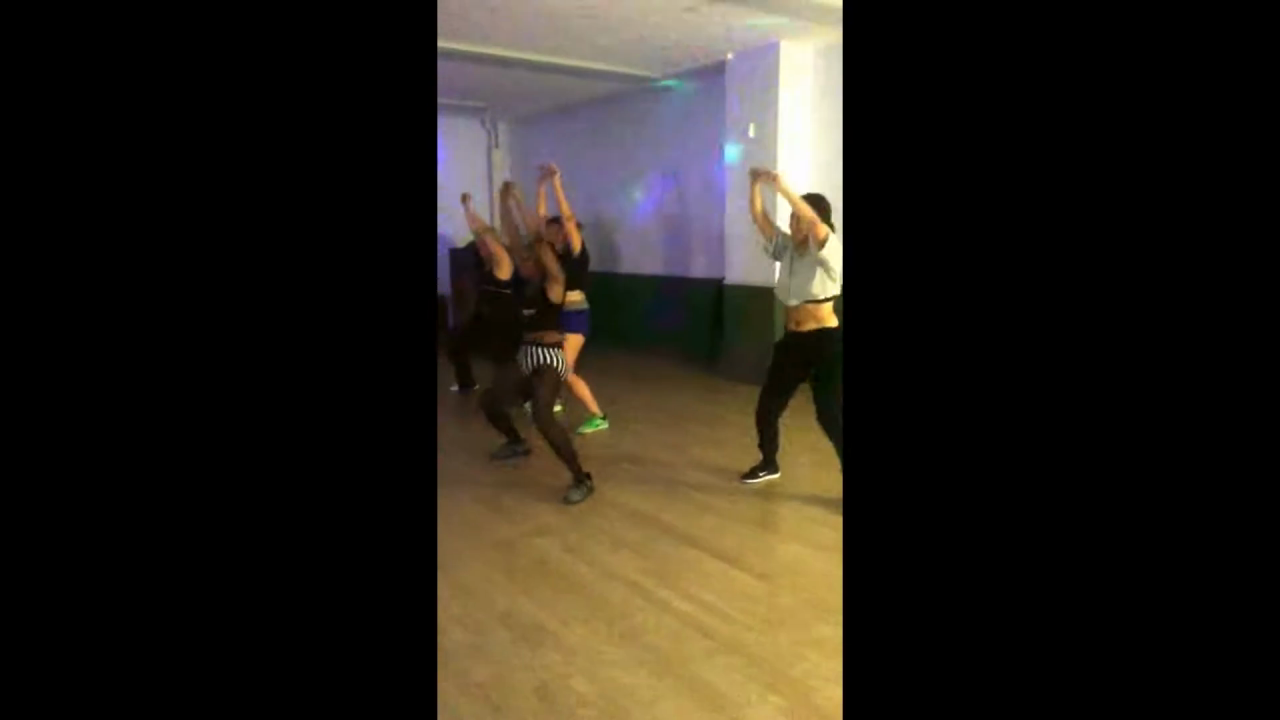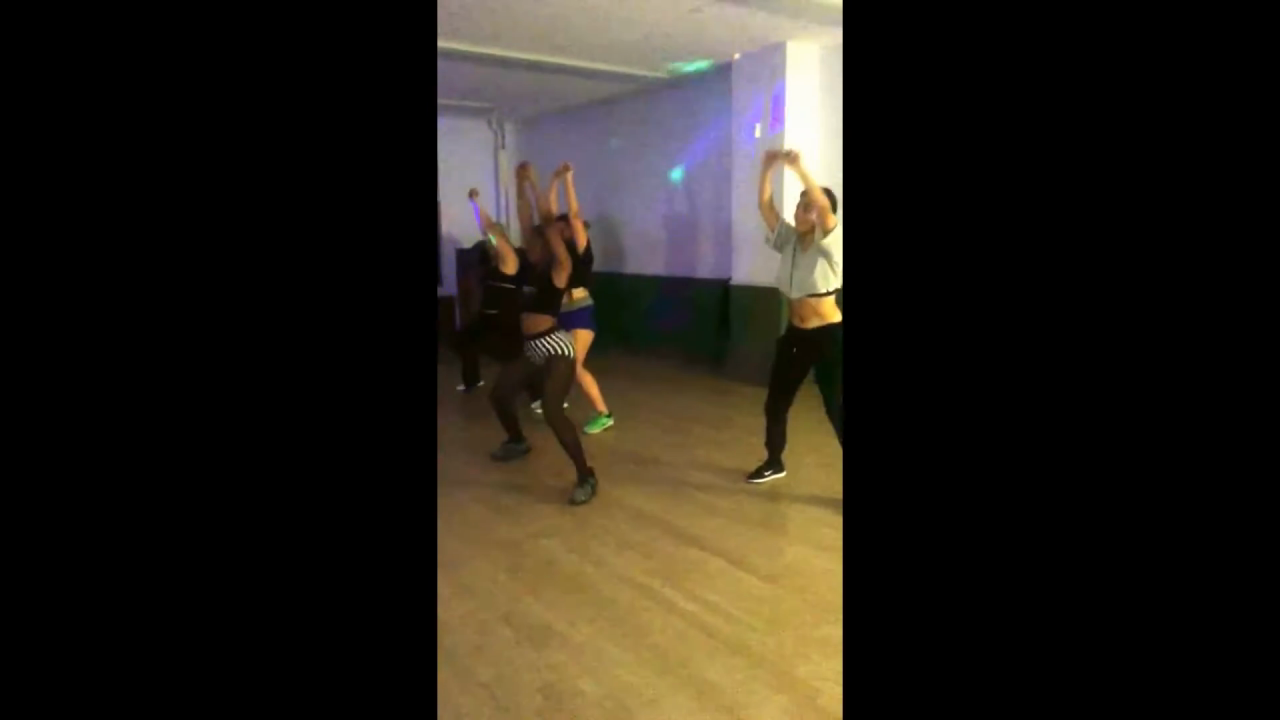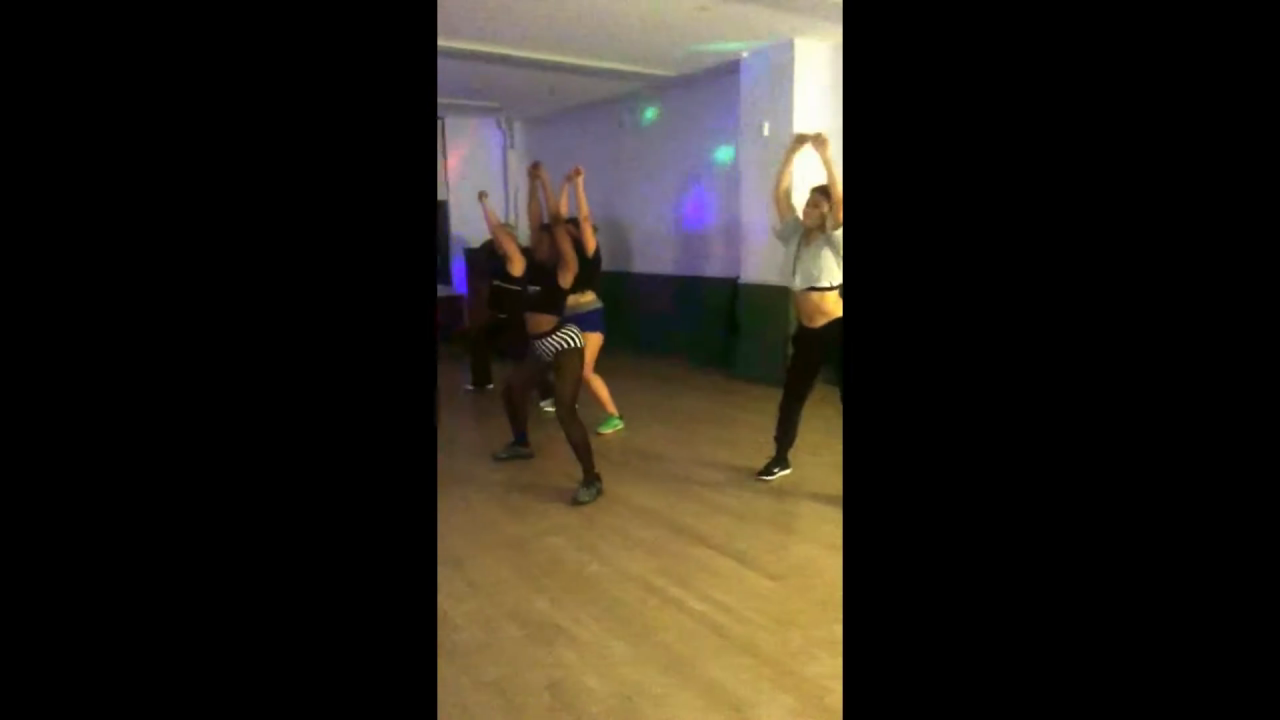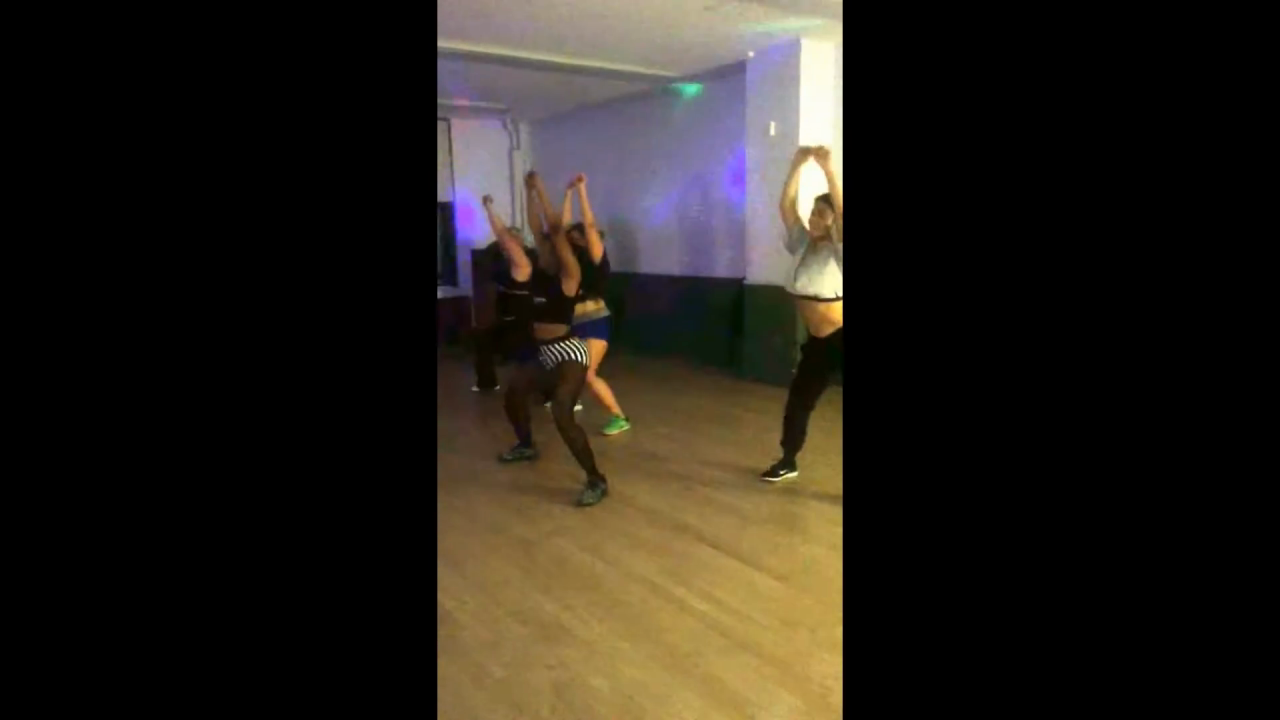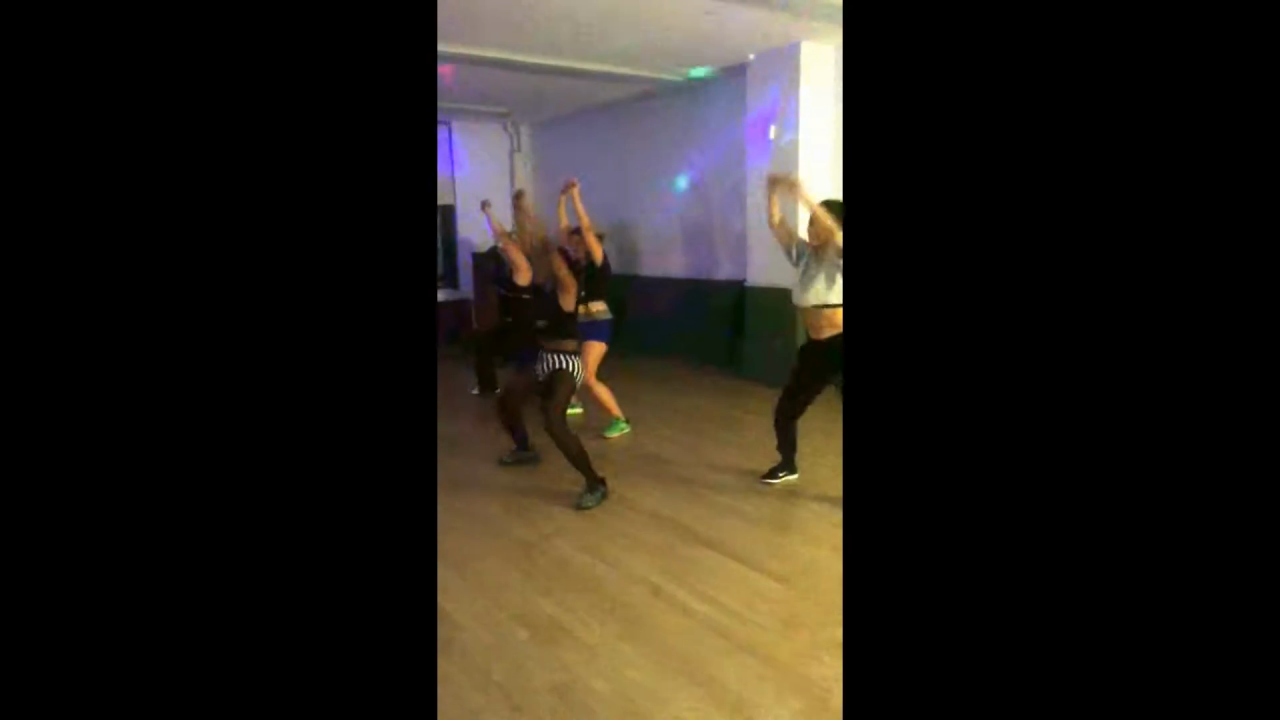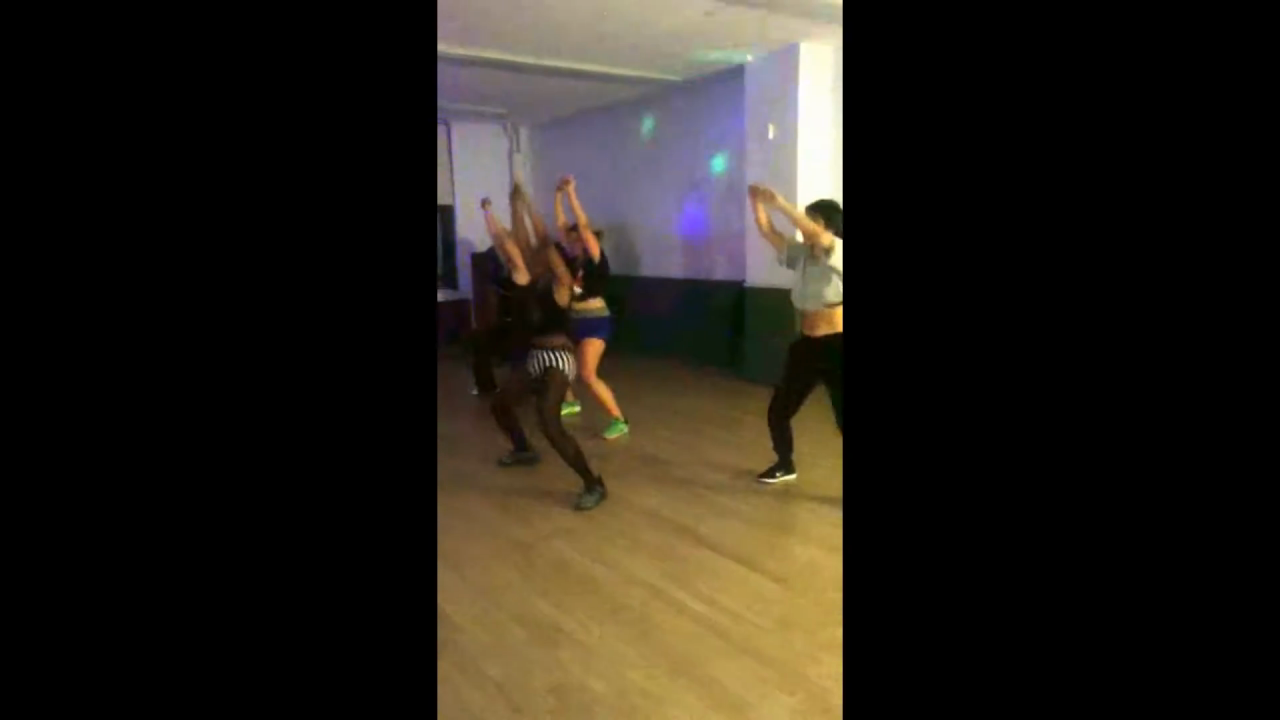
dt=0.1s
person 1, frame 1
left shoulder: (829, 249)
right shoulder: (787, 248)
left elbow: (814, 220)
right elbow: (759, 219)
left wrist: (780, 184)
right wrist: (756, 185)
left hip: (826, 340)
right hip: (792, 340)
left knee: (829, 415)
right knee: (767, 406)
right ankle: (769, 463)
person 1, frame 2
left shoulder: (831, 242)
right shoulder: (789, 239)
left elbow: (825, 207)
right elbow: (765, 207)
left wrist: (798, 168)
right wrist: (767, 170)
left hip: (828, 335)
right hip: (795, 335)
left knee: (837, 409)
right knee: (776, 403)
right ankle: (775, 462)
person 1, frame 3
left shoulder: (835, 239)
right shoulder: (797, 235)
left elbow: (839, 200)
right elbow: (780, 196)
left wrist: (825, 155)
right wrist: (792, 153)
left hip: (834, 331)
right hip: (808, 335)
right knee: (791, 398)
right ankle: (781, 459)
person 1, frame 4
left shoulder: (839, 249)
right shoulder: (803, 243)
left elbow: (841, 209)
right elbow: (786, 205)
left wrist: (827, 168)
right wrist: (798, 165)
left hip: (838, 337)
right hip: (817, 342)
right knee: (797, 403)
right ankle: (788, 461)
person 1, frame 5
left shoulder: (840, 256)
right shoulder: (806, 253)
left elbow: (830, 228)
right elbow: (778, 226)
left wrist: (801, 194)
right wrist: (773, 195)
left hip: (840, 345)
right hip: (816, 347)
right knee: (785, 411)
right ankle: (788, 464)
person 1, frame 6
left shoulder: (837, 252)
right shoulder: (800, 254)
left elbow: (812, 230)
right elbow: (768, 232)
left wrist: (780, 203)
right wrist: (757, 202)
left hip: (835, 345)
right hip: (806, 345)
left knee: (843, 418)
right knee: (778, 410)
right ankle: (785, 463)
person 2, frame 1
left shoulder: (552, 283)
right shoulder: (524, 284)
left elbow: (541, 244)
left hip: (548, 357)
right hip: (525, 356)
left knee: (542, 418)
right knee: (489, 400)
left ankle: (582, 479)
right ankle: (517, 442)
person 2, frame 2
left shoulder: (559, 267)
right shoulder: (529, 267)
left elbow: (548, 222)
left wrist: (532, 182)
right wrist: (520, 183)
left hip: (555, 345)
right hip: (532, 346)
left knee: (552, 412)
right knee: (499, 393)
left ankle: (586, 478)
right ankle: (516, 441)
person 2, frame 3
left shoulder: (565, 267)
right shoulder: (538, 265)
left elbow: (558, 223)
left wrist: (543, 181)
left hip: (564, 342)
right hip: (539, 345)
left knee: (565, 409)
right knee: (512, 391)
left ankle: (592, 479)
right ankle: (521, 443)
person 2, frame 4
left shoulder: (569, 276)
right shoulder: (541, 275)
left elbow: (557, 234)
left wrist: (540, 191)
right wrist: (531, 191)
left hip: (568, 352)
right hip: (545, 353)
left knee: (561, 416)
right knee: (513, 393)
left ankle: (596, 480)
right ankle: (526, 445)
person 2, frame 5
left shoulder: (567, 290)
left elbow: (547, 251)
right elbow: (527, 252)
left hip: (565, 364)
right hip: (543, 362)
left knee: (554, 423)
right knee: (506, 401)
left ankle: (596, 484)
right ankle: (524, 449)
person 2, frame 6
left shoulder: (561, 285)
right shoulder: (534, 285)
left elbow: (546, 244)
right elbow: (523, 244)
left wrist: (525, 202)
right wrist: (516, 205)
left hip: (557, 360)
right hip: (536, 359)
left knee: (548, 423)
right knee: (500, 403)
left ankle: (594, 484)
right ankle: (523, 450)
person 3, frame 1
left shoulder: (575, 253)
left elbow: (567, 218)
right elbow: (541, 217)
left wrist: (556, 182)
right wrist: (541, 185)
left hip: (575, 316)
left knee: (565, 371)
left ankle: (599, 417)
person 3, frame 2
left shoulder: (580, 250)
left elbow: (574, 215)
right elbow: (551, 213)
left wrist: (568, 180)
right wrist: (554, 182)
left hip: (580, 312)
right hip: (559, 313)
left knee: (575, 366)
left ankle: (604, 414)
person 3, frame 3
left shoulder: (589, 255)
left elbow: (584, 220)
left wrist: (579, 185)
right wrist: (565, 187)
left hip: (588, 315)
right hip: (567, 316)
left knee: (585, 370)
left ankle: (614, 417)
person 3, frame 4
left shoulder: (595, 261)
right shoulder: (573, 260)
left elbow: (590, 227)
right elbow: (566, 227)
left wrist: (582, 190)
right wrist: (569, 192)
left hip: (596, 323)
right hip: (574, 323)
left knee: (587, 375)
left ankle: (620, 418)
person 3, frame 5
left shoulder: (598, 264)
right shoulder: (574, 263)
left elbow: (587, 230)
right elbow: (564, 228)
left wrist: (576, 196)
right wrist: (562, 198)
left hip: (597, 325)
right hip: (575, 324)
left knee: (587, 377)
left ankle: (620, 420)
person 3, frame 6
left shoulder: (596, 261)
right shoulder: (572, 260)
left elbow: (583, 226)
right elbow: (562, 225)
left wrist: (571, 192)
right wrist: (559, 195)
left hip: (595, 322)
right hip: (573, 321)
left knee: (587, 374)
left ankle: (619, 420)
right ankle: (570, 402)
person 4, frame 1
left shoulder: (503, 262)
right shoulder: (484, 264)
left elbow: (484, 232)
right elbow: (477, 232)
left wrist: (469, 207)
right wrist: (466, 206)
left hip: (502, 324)
right hip: (483, 320)
left knee: (507, 358)
right knee: (458, 342)
right ankle: (466, 383)
person 4, frame 2
right shoulder: (489, 259)
right elbow: (485, 228)
left wrist: (477, 202)
right wrist: (475, 203)
left hip: (507, 319)
right hip: (489, 317)
right knee: (466, 337)
left ankle: (538, 393)
right ankle: (472, 381)
person 4, frame 3
right shoulder: (496, 257)
left hip: (516, 319)
right hip: (501, 319)
right knee: (479, 339)
left ankle: (548, 392)
right ankle: (482, 382)
person 4, frame 4
right shoulder: (503, 260)
right elbow: (498, 231)
right wrist: (489, 209)
left hip: (522, 323)
right hip: (507, 322)
right knee: (483, 341)
right ankle: (487, 383)
person 4, frame 5
right shoulder: (504, 269)
right elbow: (498, 237)
right wrist: (487, 212)
left hip: (525, 328)
right hip: (509, 325)
right knee: (483, 344)
right ankle: (488, 386)
person 4, frame 6
right shoulder: (501, 268)
right elbow: (495, 235)
right wrist: (486, 211)
right hip: (504, 325)
right knee: (480, 343)
right ankle: (486, 386)
